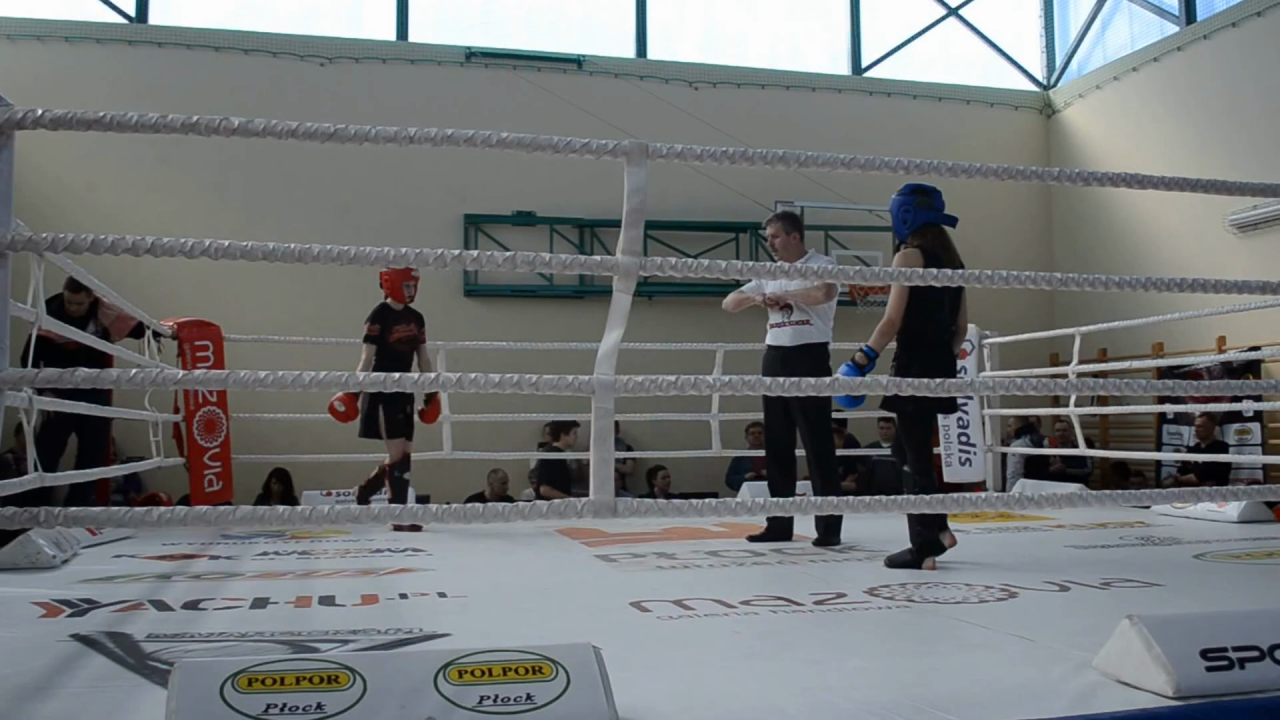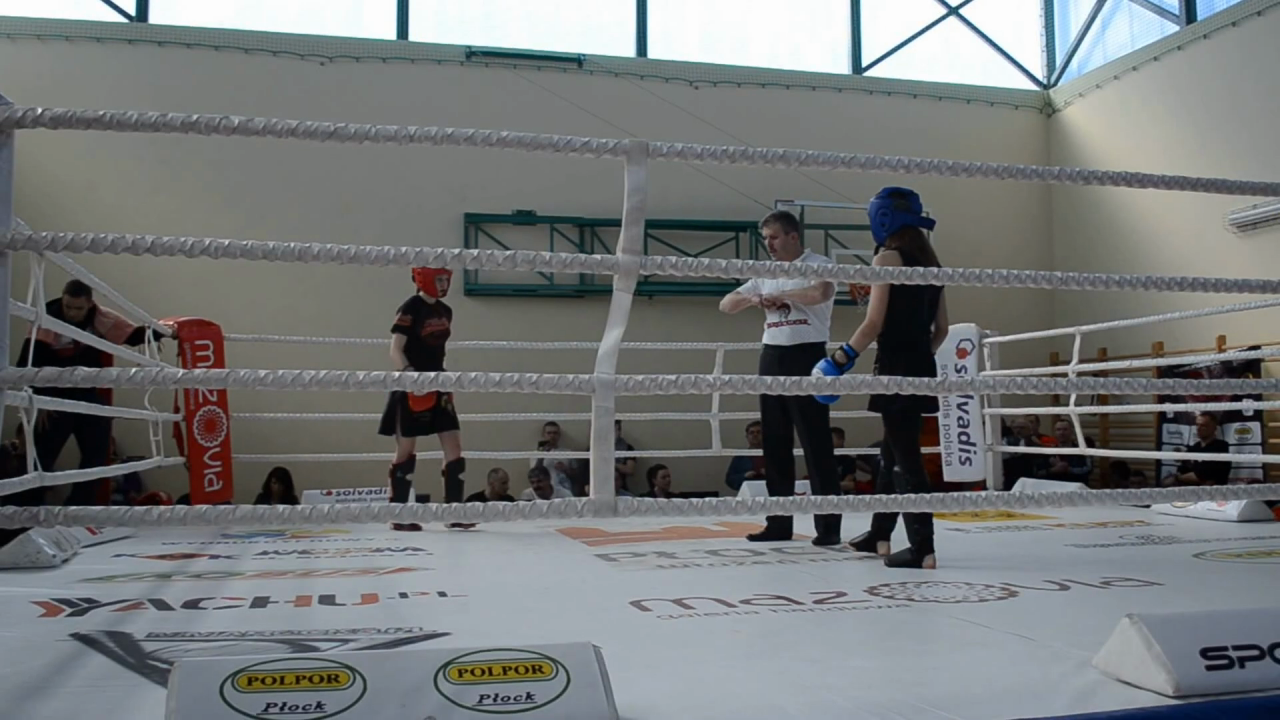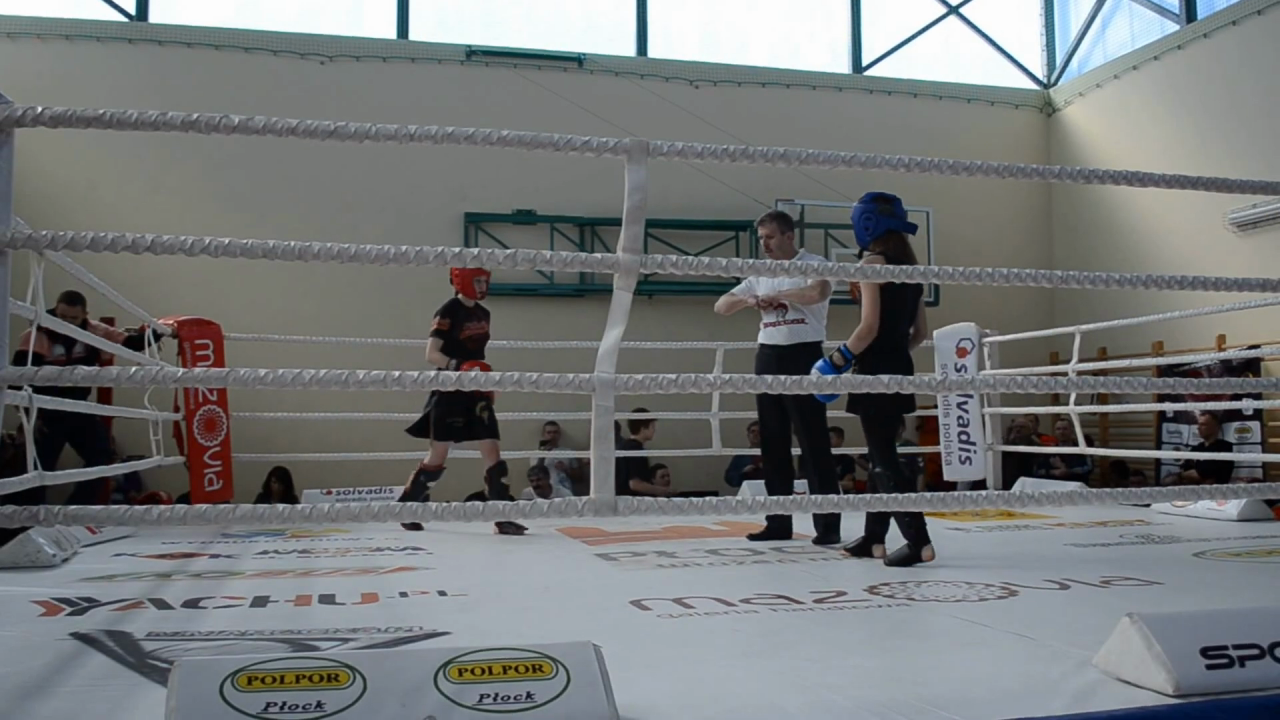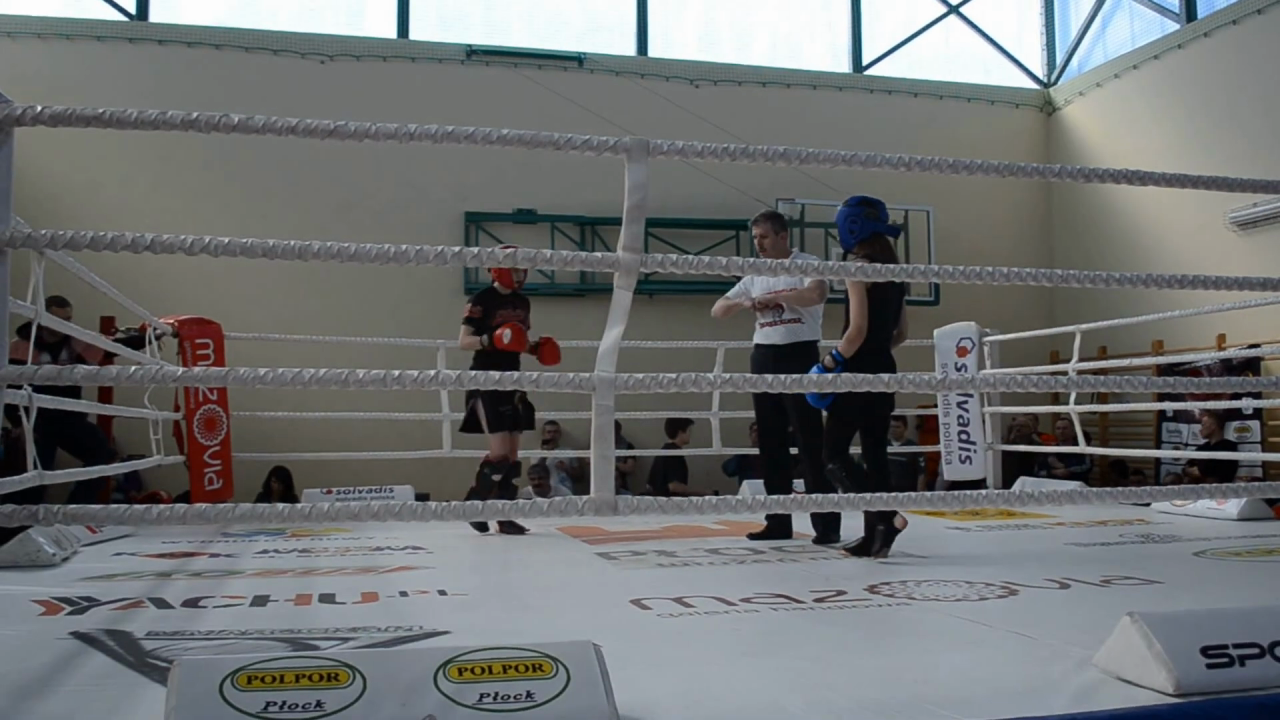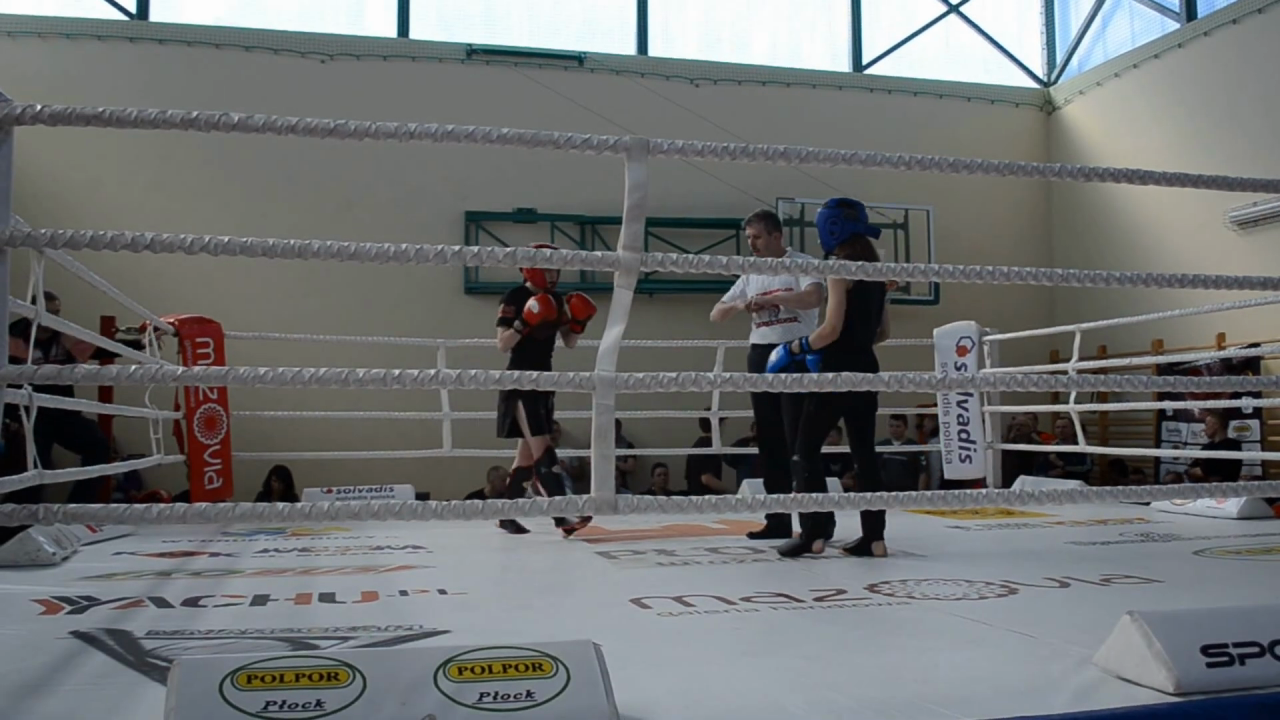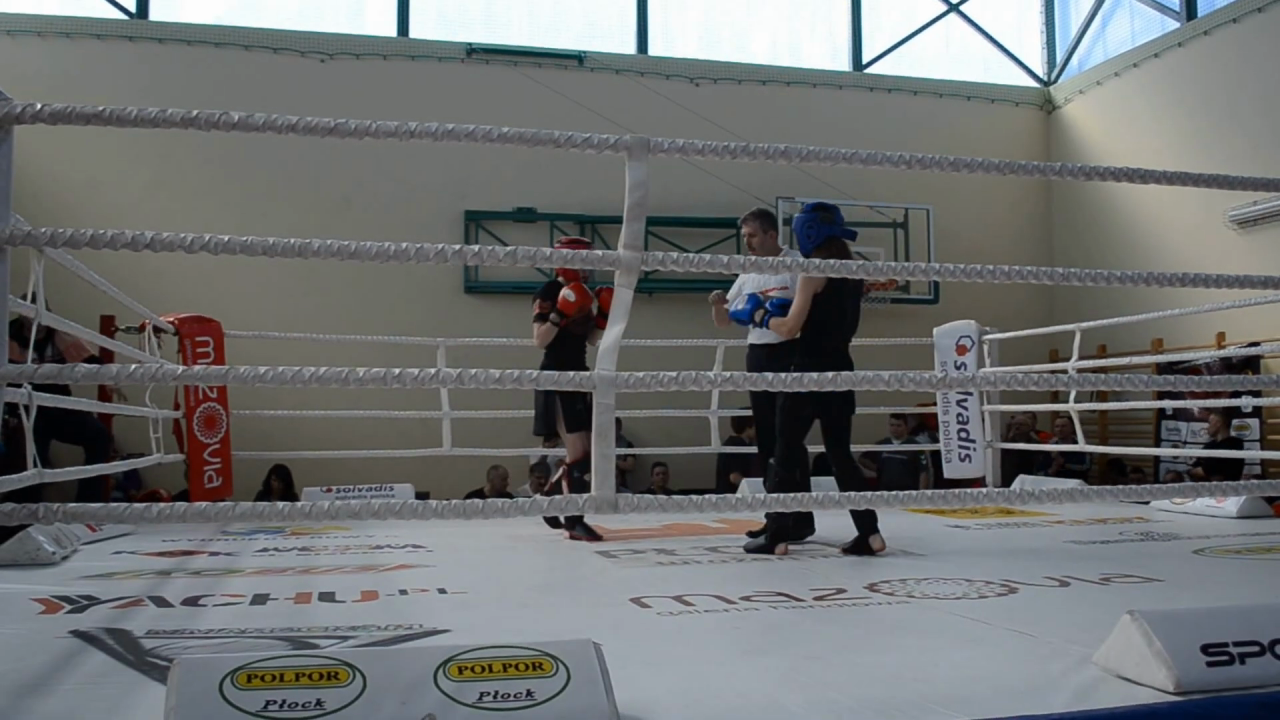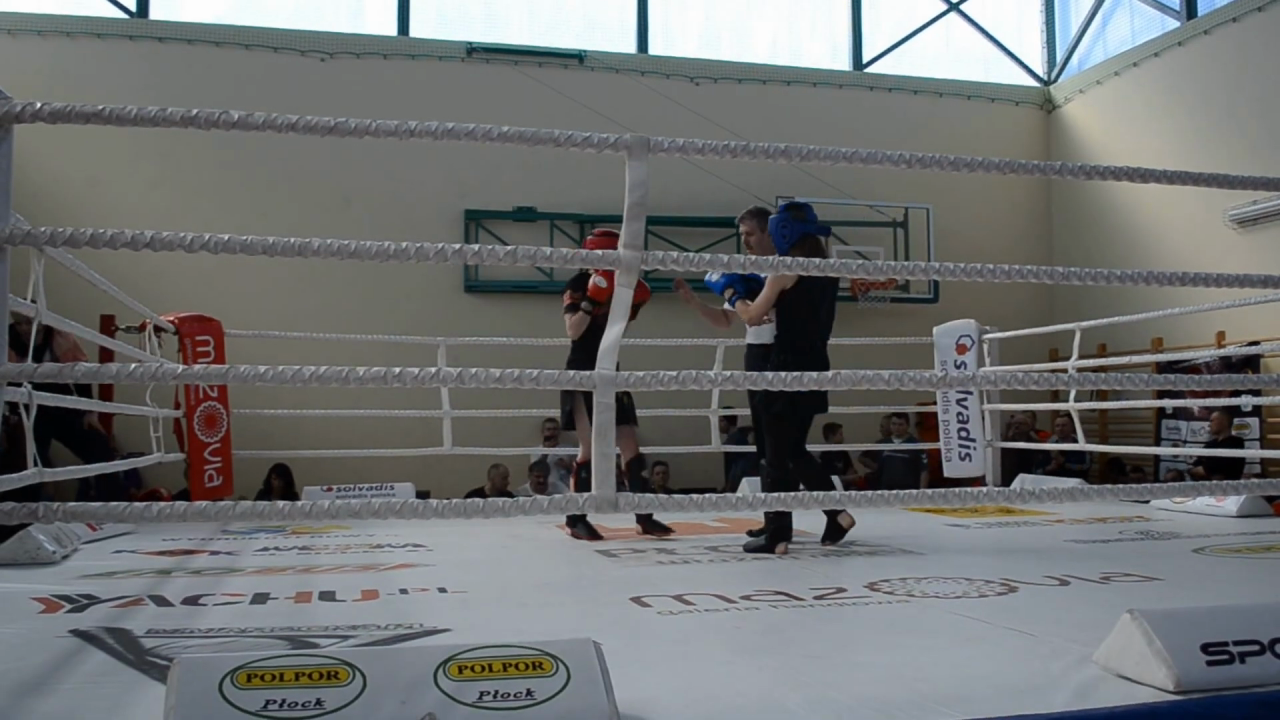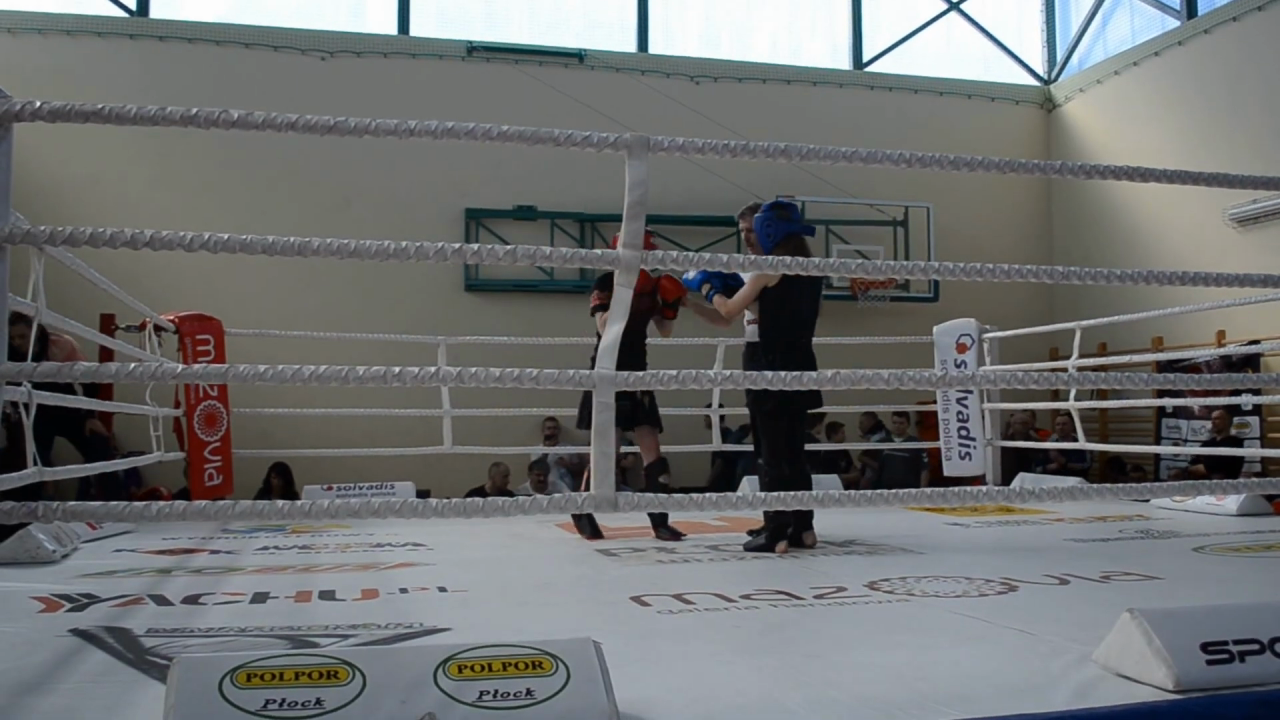
dt=0.2s
person 1, frame 1
left shoulder: (910, 255)
right shoulder: (951, 260)
left elbow: (892, 322)
right elbow: (958, 328)
left wrist: (859, 361)
left hip: (913, 366)
right hip: (939, 365)
left knee: (914, 457)
right knee: (911, 449)
left ankle: (923, 548)
right ankle: (936, 531)
person 1, frame 2
left shoulder: (888, 258)
right shoulder: (929, 262)
left elbow: (874, 324)
right elbow: (941, 328)
left wrist: (840, 358)
left hip: (896, 365)
right hip: (921, 366)
left knee: (905, 458)
right knee: (893, 452)
left ankle: (922, 549)
right ankle: (880, 534)
person 1, frame 3
left shoulder: (872, 262)
right shoulder: (909, 266)
left elbow: (869, 326)
right elbow: (919, 332)
left wrist: (837, 359)
left hip: (876, 368)
right hip: (900, 367)
left knee: (884, 459)
right knee: (881, 454)
left ankle: (918, 541)
right ankle: (874, 538)
person 1, frame 4
left shoulder: (858, 266)
right shoulder: (893, 270)
left elbow: (857, 330)
right elbow: (900, 333)
left wrist: (829, 364)
left hip: (859, 371)
right hip: (883, 369)
left knee: (835, 455)
right knee: (875, 454)
left ankle: (887, 517)
right ankle: (875, 536)
person 1, frame 5
left shoulder: (840, 267)
right shoulder: (874, 269)
left elbow: (832, 328)
right elbow: (882, 332)
left wrist: (797, 347)
left hip: (839, 370)
right hip: (866, 369)
left knee: (806, 450)
right knee: (864, 454)
left ankle: (814, 533)
right ankle: (873, 536)
person 1, frame 6
left shoulder: (813, 271)
right shoulder: (851, 273)
left elbow: (791, 327)
left wrist: (760, 315)
left hip: (810, 370)
right hip: (839, 370)
left knee: (786, 454)
right knee: (839, 454)
left ankle: (777, 537)
right ankle: (869, 532)
person 1, frame 7
left shoulder: (786, 269)
right shoulder: (827, 271)
left elbow: (752, 317)
left wrist: (730, 292)
left hip: (788, 367)
right hip: (816, 366)
left knee: (778, 454)
right knee: (796, 451)
left ankle: (776, 536)
right ankle: (838, 513)
person 1, frame 8
left shoulder: (771, 268)
right shoulder: (813, 271)
left elbow: (731, 310)
left wrist: (707, 287)
right wrist: (742, 286)
left hip: (776, 366)
right hip: (803, 365)
left knee: (773, 453)
right knee: (794, 451)
left ankle: (777, 534)
right ankle: (803, 528)
person 2, frame 1
left shoulder: (821, 265)
right shoulder: (770, 274)
left elbow: (825, 294)
right elbow: (729, 303)
left wrist: (784, 294)
right wrist: (755, 298)
left hip: (808, 358)
right hip: (774, 359)
left knee: (818, 444)
right knee: (776, 446)
left ankle: (829, 526)
right ankle: (780, 523)
person 2, frame 2
left shoulder: (818, 264)
right shoulder: (766, 274)
left elbow: (820, 294)
right elbow: (726, 305)
left wrist: (779, 295)
right wrist: (751, 299)
left hip: (805, 358)
right hip: (771, 359)
left knee: (816, 444)
right knee: (774, 445)
left ankle: (828, 525)
right ankle: (779, 522)
person 2, frame 3
left shoulder: (813, 264)
right shoulder: (760, 274)
left elbow: (817, 293)
right elbow: (721, 307)
left wrist: (776, 296)
right wrist: (748, 300)
left hip: (802, 357)
right hip: (767, 358)
left knee: (814, 443)
right knee: (772, 445)
left ankle: (827, 524)
right ankle: (779, 521)
person 2, frame 4
left shoulder: (807, 264)
right shoulder: (754, 276)
left elbow: (816, 294)
right elbow: (717, 311)
left wrist: (773, 297)
right wrist: (743, 303)
left hip: (799, 356)
right hip: (763, 358)
left knee: (810, 442)
right knee: (771, 444)
left ankle: (827, 523)
right ankle: (779, 521)
person 2, frame 5
left shoulder: (802, 264)
right shoulder: (750, 276)
left elbow: (815, 297)
right elbow: (715, 316)
left wrist: (772, 299)
right wrist: (738, 305)
right hip: (760, 358)
left knee: (798, 439)
right knee: (769, 442)
right ankle: (778, 519)
person 2, frame 6
left shoulder: (797, 263)
right shoulder: (748, 275)
right elbow: (721, 322)
left wrist: (767, 301)
right wrist: (720, 303)
left hip: (790, 354)
right hip: (758, 357)
right knee: (766, 440)
left ankle: (799, 516)
person 2, frame 7
right shoulder: (750, 273)
right elbow: (723, 321)
left wrist: (749, 297)
right wrist: (692, 299)
right hip: (756, 357)
right knee: (766, 438)
person 2, frame 8
right shoulder: (745, 270)
right elbow: (724, 318)
left wrist: (737, 295)
right wrist: (686, 301)
right hip: (754, 354)
right knee: (761, 436)
person 3, frame 1
left shoulder: (416, 318)
right shoulder: (378, 316)
left elbow: (423, 357)
right elbow: (368, 358)
left wrist: (431, 391)
right wrist: (352, 390)
left hip: (405, 391)
right hip: (382, 391)
left knee: (401, 456)
right knee: (398, 456)
left ankle: (362, 496)
person 3, frame 2
left shoulder: (445, 310)
right shoulder: (410, 308)
right elbow: (396, 350)
left hip: (437, 386)
right hip: (413, 388)
left knee: (454, 450)
right knee: (406, 452)
person 3, frame 3
left shoulder: (483, 314)
right shoulder: (448, 311)
right elbow: (431, 354)
right wrist: (459, 367)
left hip: (477, 393)
right hip: (450, 391)
left knee: (493, 456)
right knee: (437, 459)
left ankle: (504, 518)
person 3, frame 4
left shoulder: (522, 302)
right shoulder: (481, 300)
right elbow: (463, 341)
left wrist: (536, 349)
right wrist: (491, 340)
left knee: (511, 452)
right knee: (500, 451)
left ankle: (504, 515)
right ankle: (473, 503)
person 3, frame 5
left shoulder: (556, 300)
right shoulder: (514, 298)
left elbow: (569, 341)
right elbow: (502, 344)
left wrist: (580, 321)
right wrist: (523, 321)
left knee: (528, 454)
right knee: (543, 450)
left ankle: (505, 514)
right ankle: (562, 517)
person 3, frame 6
left shoulder: (583, 295)
right shoulder: (547, 293)
left elbow: (592, 339)
right elbow: (540, 340)
left wrist: (603, 316)
right wrist: (561, 313)
left hip: (579, 375)
left knee: (579, 452)
right knee: (578, 451)
left ankle: (547, 499)
right ankle: (574, 521)
person 3, frame 7
left shoulder: (617, 285)
right shoulder: (577, 285)
right elbow: (573, 331)
left wrist: (633, 307)
right wrist: (593, 301)
right hip: (583, 372)
left knee: (630, 446)
right knee: (590, 448)
left ankle: (644, 517)
right ankle: (575, 520)
person 3, frame 8
left shoulder: (650, 287)
right shoulder: (606, 283)
left elbow: (665, 331)
right elbow: (603, 328)
left wrist: (671, 305)
left hip: (637, 372)
left knee: (651, 449)
left ankle: (660, 522)
right ankle: (583, 513)
person 4, frame 1
left shoulder: (106, 314)
right shoulder: (50, 318)
left elbow: (140, 328)
right elbow: (29, 358)
right wrist: (43, 390)
left hip: (97, 395)
right hip: (61, 395)
left knee: (94, 454)
right knee: (47, 452)
left ankle: (78, 508)
right ankle: (32, 508)
person 4, frame 2
left shoulder: (103, 320)
right shoulder: (45, 324)
left elbow: (137, 335)
right elbow: (26, 365)
left hip: (90, 399)
right hip: (56, 401)
left knee: (96, 457)
right knee: (41, 459)
person 4, frame 3
left shoulder: (94, 332)
right shoulder: (36, 336)
left elbow: (131, 342)
left wrist: (160, 332)
left hip: (79, 411)
right hip: (47, 414)
left knee: (101, 456)
right knee: (39, 468)
person 4, frame 4
left shoulder: (79, 341)
right shoulder: (21, 346)
left elbow: (119, 345)
right wrist: (18, 424)
left hip: (71, 417)
right hip: (37, 421)
left knee: (102, 454)
person 4, frame 5
left shoulder: (68, 338)
right shoulder: (14, 343)
left elbow: (106, 349)
left wrist: (143, 343)
right wrist: (14, 420)
left hip: (65, 413)
right hip: (32, 417)
left knee: (99, 446)
left ankle: (79, 507)
person 4, frame 6
left shoulder: (63, 337)
right shoulder: (10, 343)
left elbow: (91, 361)
left hip: (62, 409)
left knee: (99, 436)
left ankle: (91, 502)
person 4, frame 7
left shoulder: (62, 339)
right shoulder: (8, 347)
left wrist: (89, 411)
left hip: (63, 410)
left knee: (98, 444)
left ankle: (115, 503)
person 4, frame 8
left shoulder: (62, 345)
right shoulder: (9, 356)
left wrist: (91, 417)
left hip: (68, 410)
right hip: (34, 415)
left knee: (100, 448)
